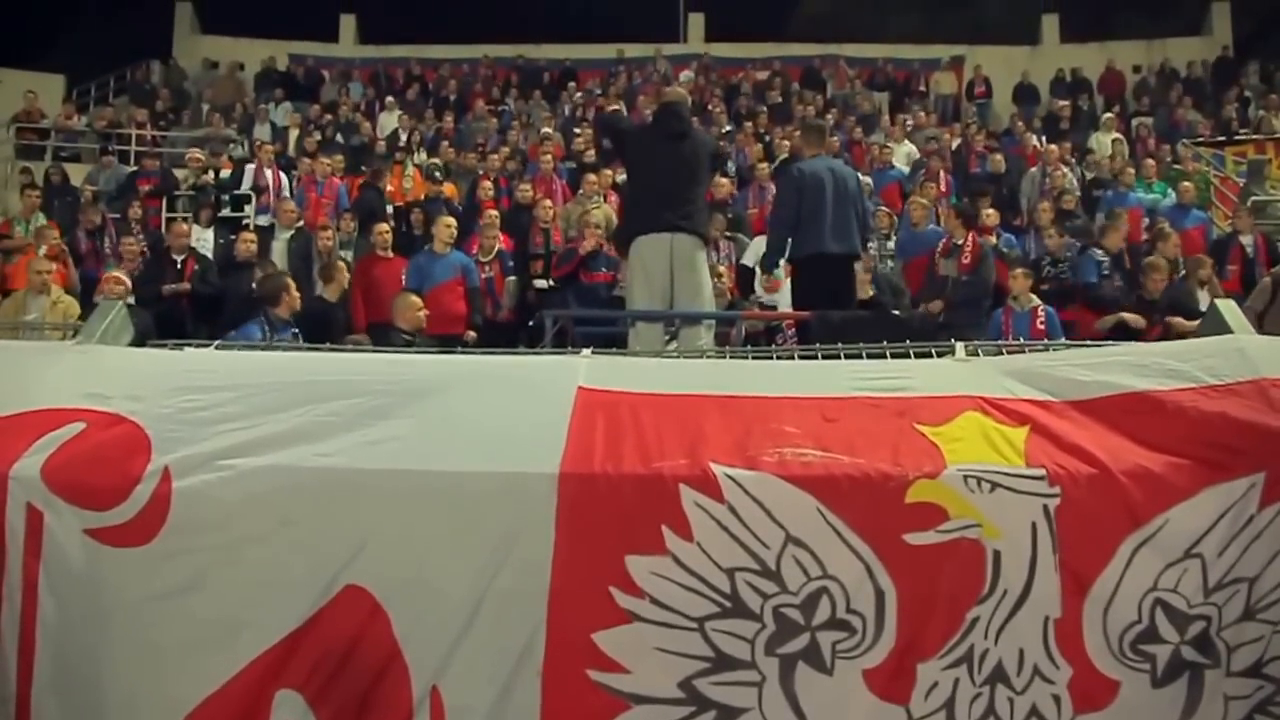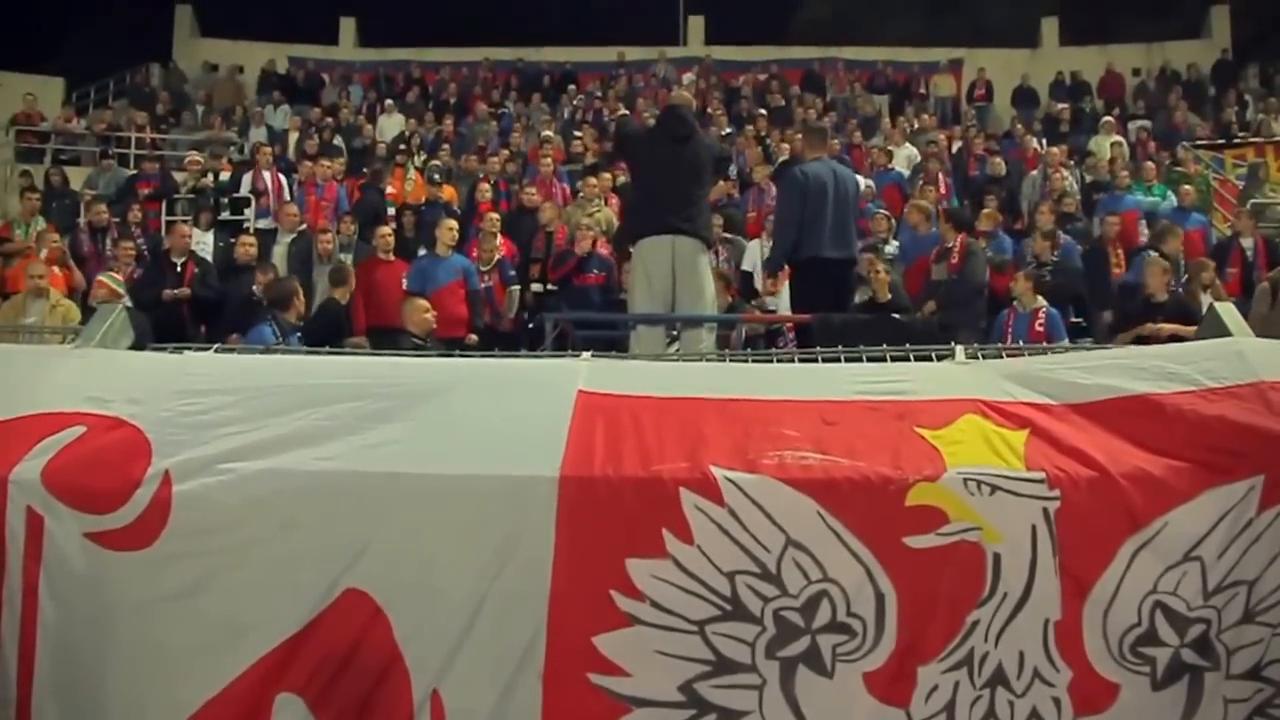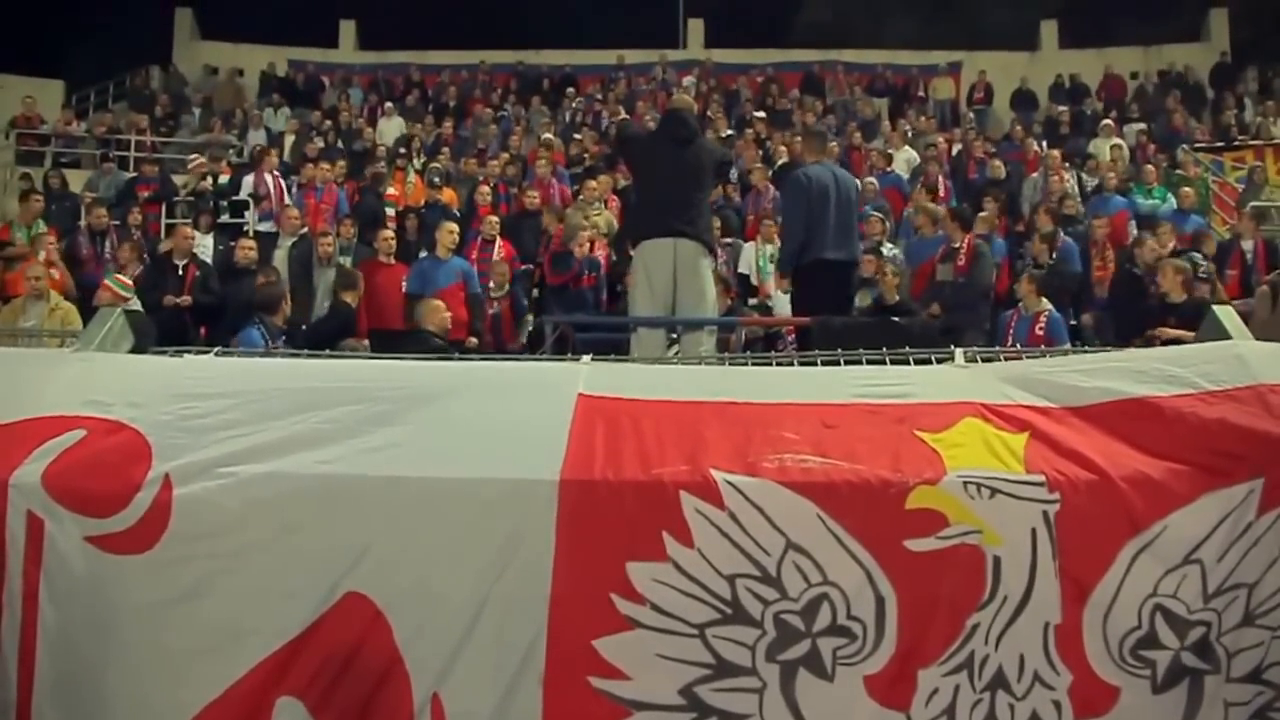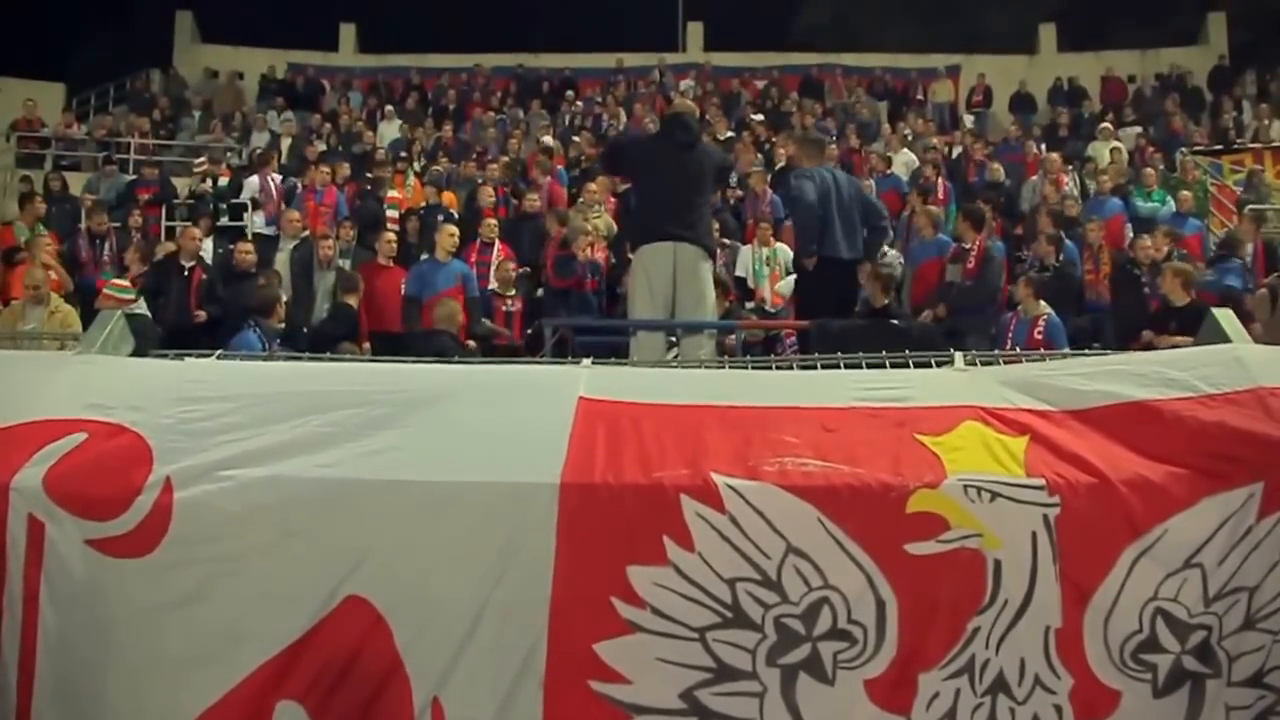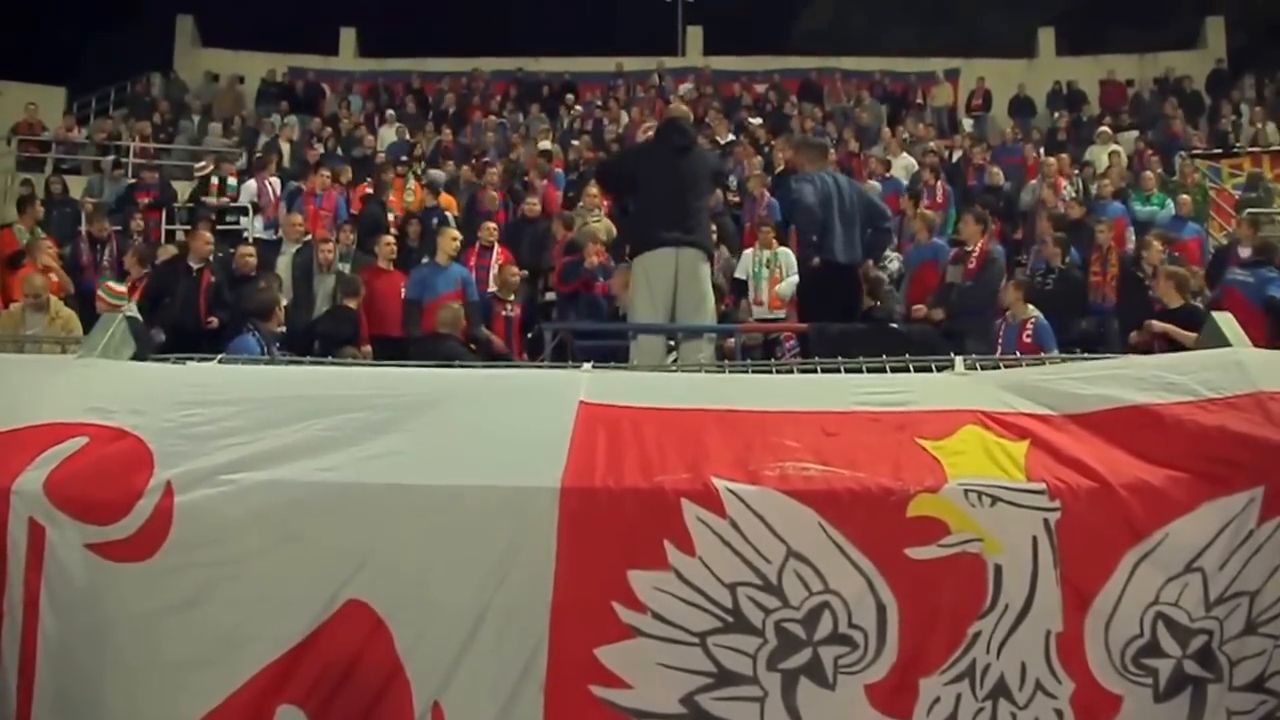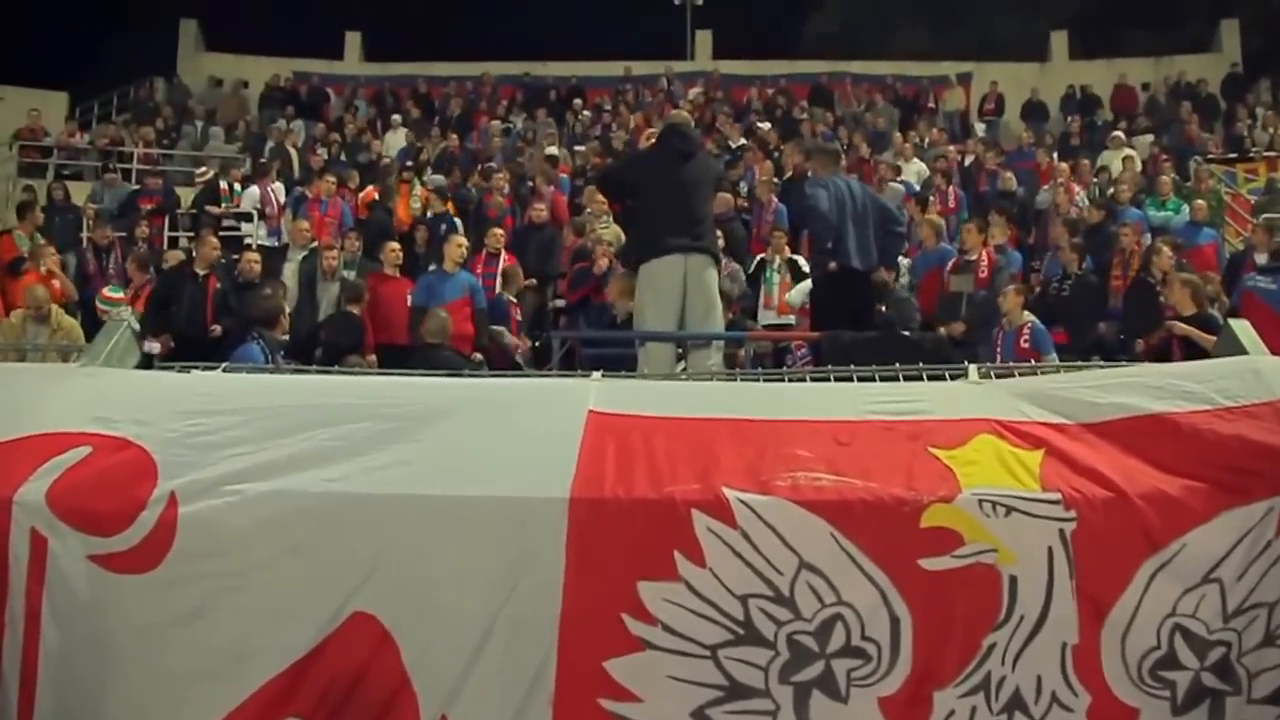
dt=0.4s
person 1, frame 1
left shoulder: (636, 138)
right shoulder: (704, 143)
left elbow: (612, 126)
right elbow: (716, 164)
left wrist: (613, 113)
left hip: (646, 235)
right hip: (690, 235)
left knee: (646, 314)
right knee: (696, 315)
person 1, frame 2
left shoulder: (640, 140)
right shoulder: (709, 147)
left elbow: (622, 132)
right elbow: (724, 165)
left wrist: (622, 117)
left hip: (650, 236)
right hip: (693, 237)
left knee: (647, 315)
right knee: (698, 316)
person 1, frame 3
left shoulder: (643, 143)
right shoulder: (710, 150)
left elbow: (623, 135)
right elbow: (726, 165)
left wrist: (623, 122)
left hip: (651, 239)
right hip: (695, 239)
left knee: (648, 317)
right knee: (698, 318)
person 1, frame 4
left shoulder: (643, 147)
right shoulder: (712, 155)
left elbow: (610, 158)
right elbow: (721, 181)
left hip: (651, 242)
right hip: (695, 243)
left knee: (648, 321)
right knee: (698, 323)
person 1, frame 5
left shoulder: (641, 153)
right shoulder: (707, 160)
left elbow: (604, 175)
left hip: (651, 246)
right hip: (694, 247)
left knee: (648, 325)
right knee: (697, 325)
person 1, frame 6
left shoulder: (645, 159)
right shoulder: (708, 164)
left elbow: (606, 183)
left hip: (657, 253)
right hip: (701, 254)
left knee: (656, 334)
right knee: (706, 334)
person 2, frame 1
left shoulder: (796, 173)
right shoulder: (850, 174)
left elbow: (781, 222)
right elbow: (865, 220)
left wrist: (769, 263)
left hip: (810, 259)
right hip: (845, 259)
person 2, frame 2
left shoulder: (798, 175)
right shoulder: (849, 176)
left elbow: (785, 225)
left wrist: (773, 267)
left hip: (810, 262)
right hip: (845, 261)
left knee: (810, 330)
person 2, frame 3
left shoulder: (801, 177)
right shoulder: (849, 179)
left elbow: (792, 227)
left wrist: (784, 270)
left hip: (813, 265)
right hip: (846, 264)
left knee: (810, 333)
person 2, frame 4
left shoulder: (802, 177)
right shoulder: (847, 181)
left elbow: (806, 205)
right elbow: (880, 218)
left wrist: (808, 250)
right wrist: (866, 254)
left hip: (819, 267)
right hip: (849, 266)
person 2, frame 5
left shoulder: (804, 181)
right shoulder: (850, 185)
left elbow: (806, 208)
right elbow: (883, 219)
left wrist: (810, 252)
right wrist: (870, 255)
left hip: (821, 272)
right hip: (851, 272)
person 2, frame 6
left shoulder: (817, 186)
right shoulder: (862, 190)
left elbow: (821, 214)
right elbow: (897, 223)
left wrist: (825, 257)
right wrist: (885, 260)
left hip: (835, 277)
right hip: (864, 277)
